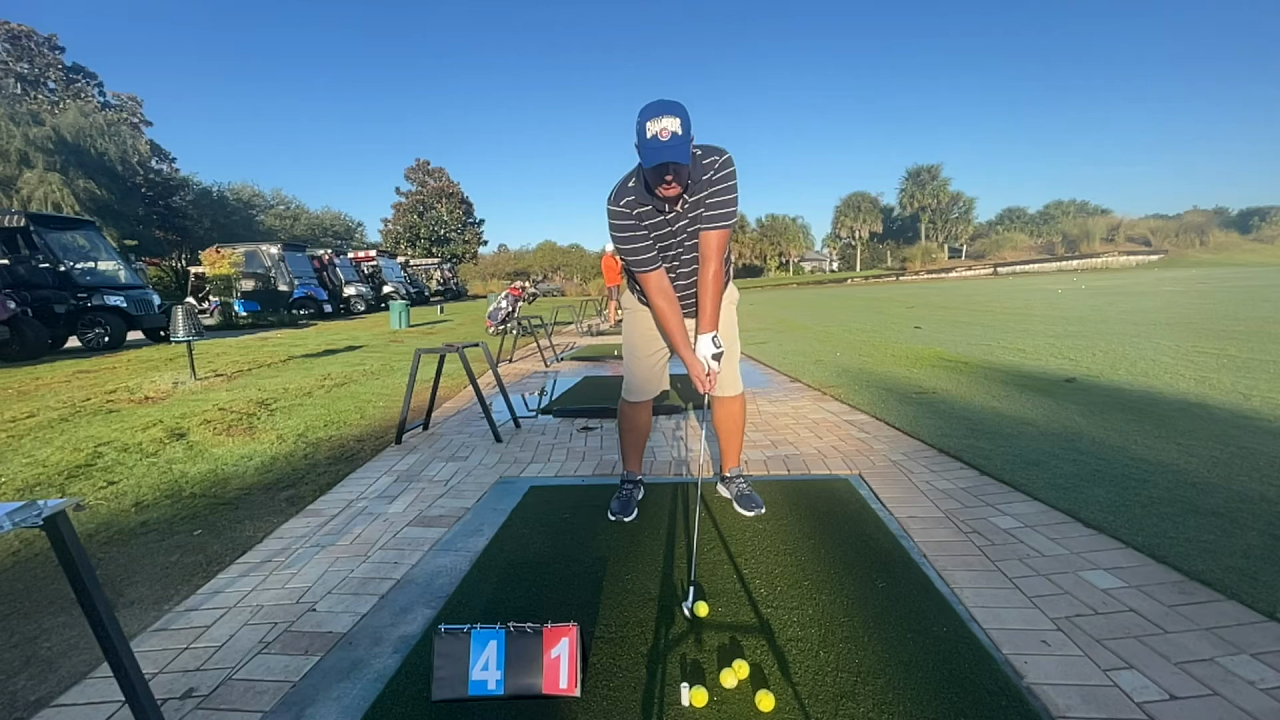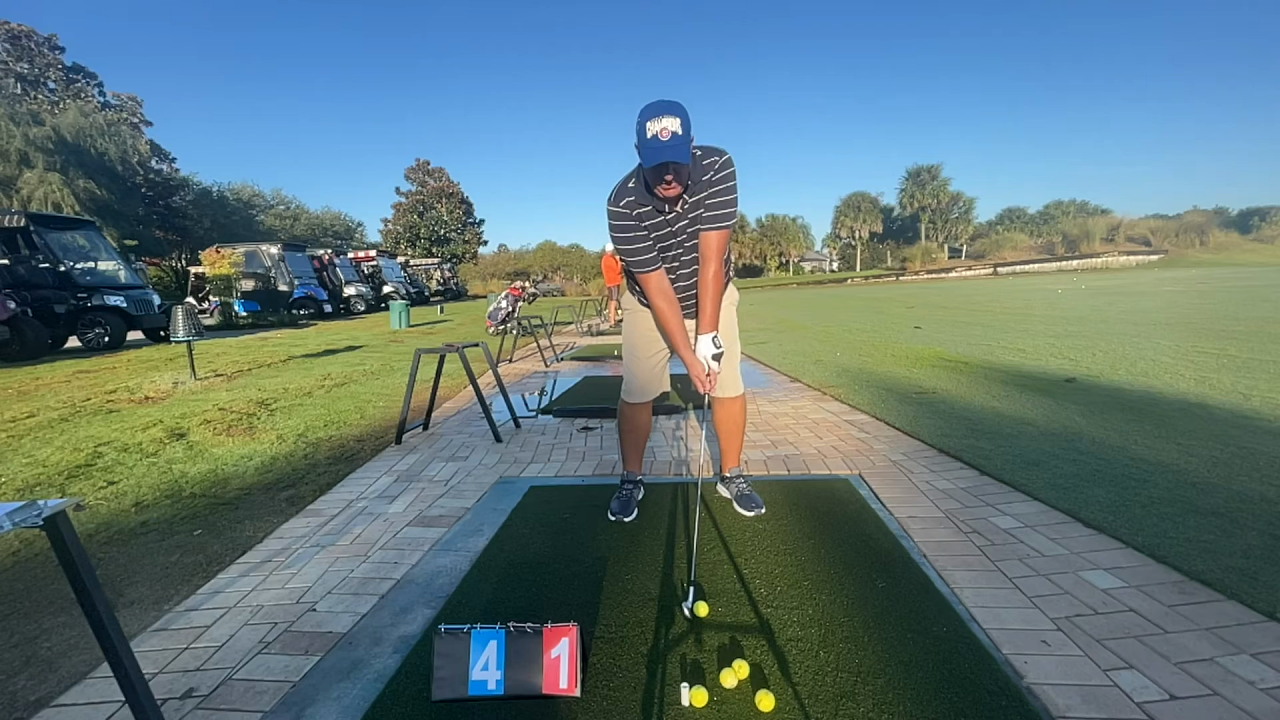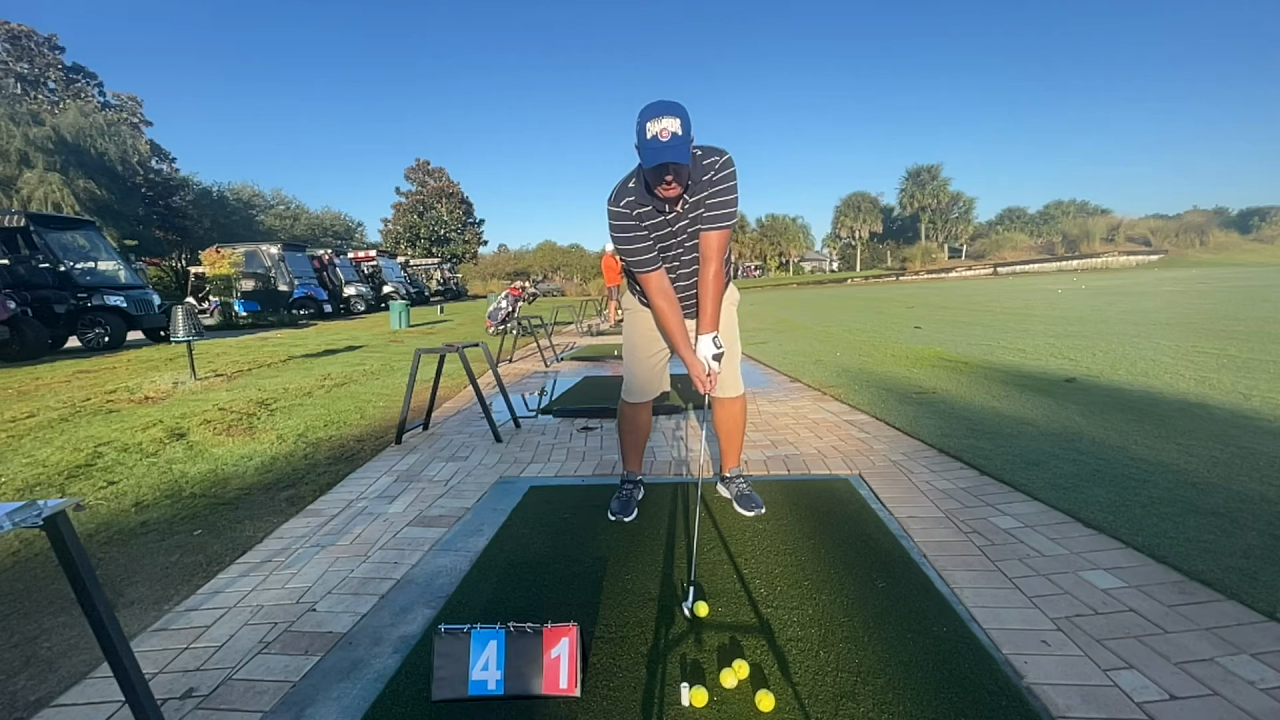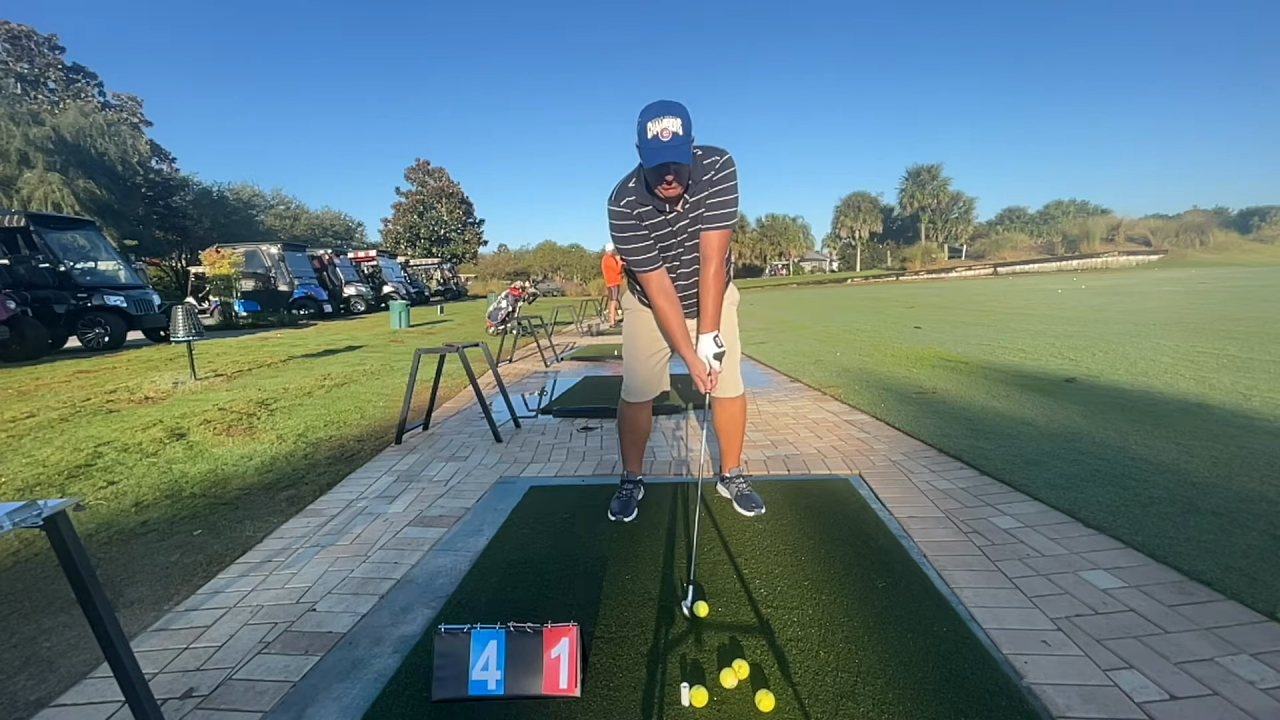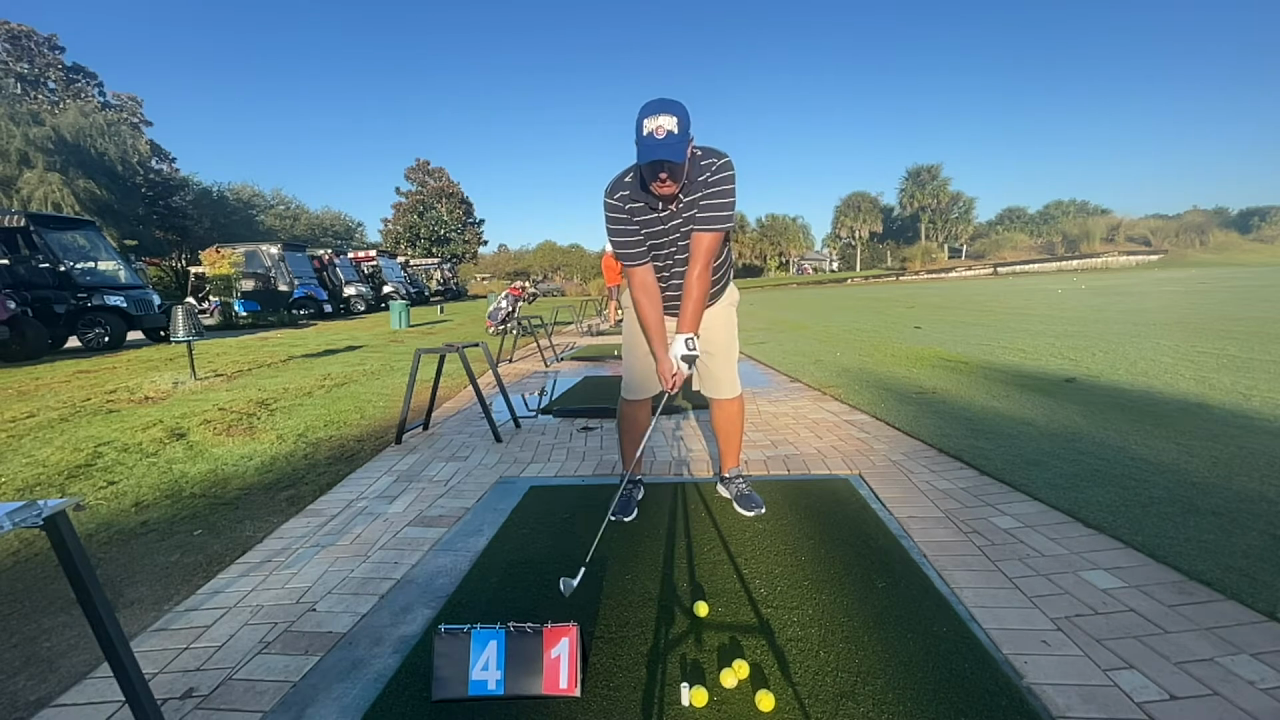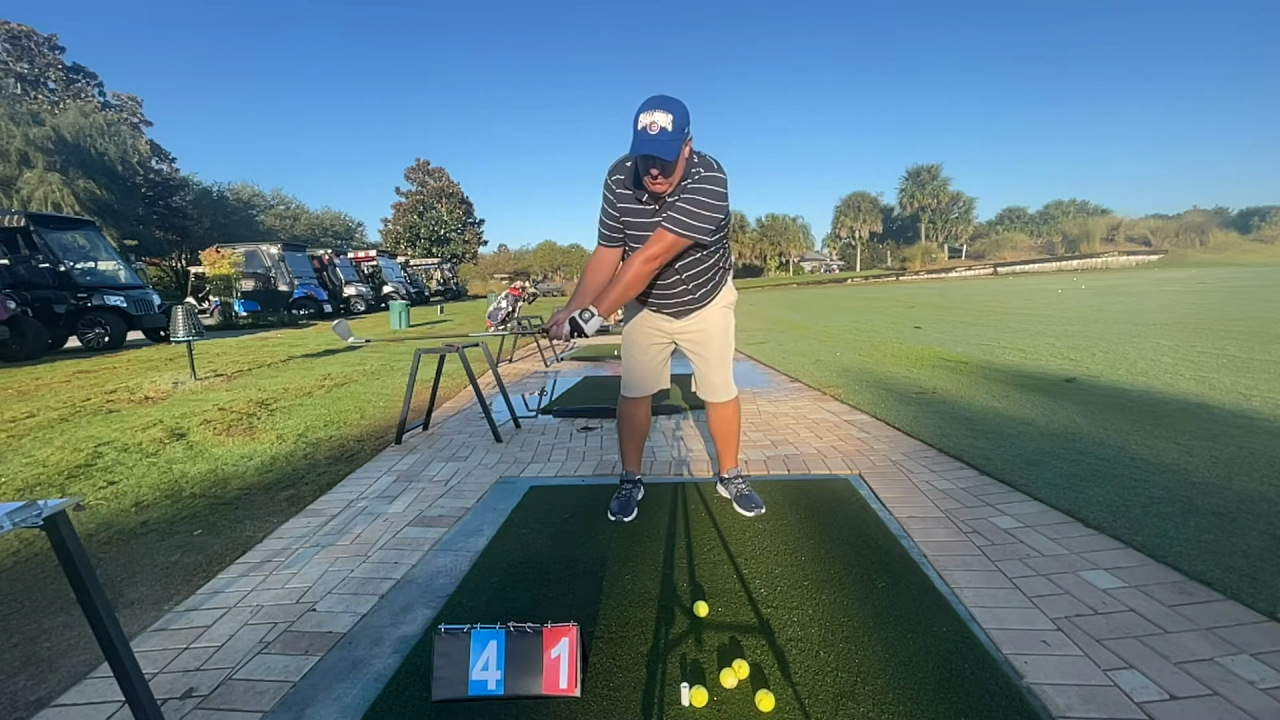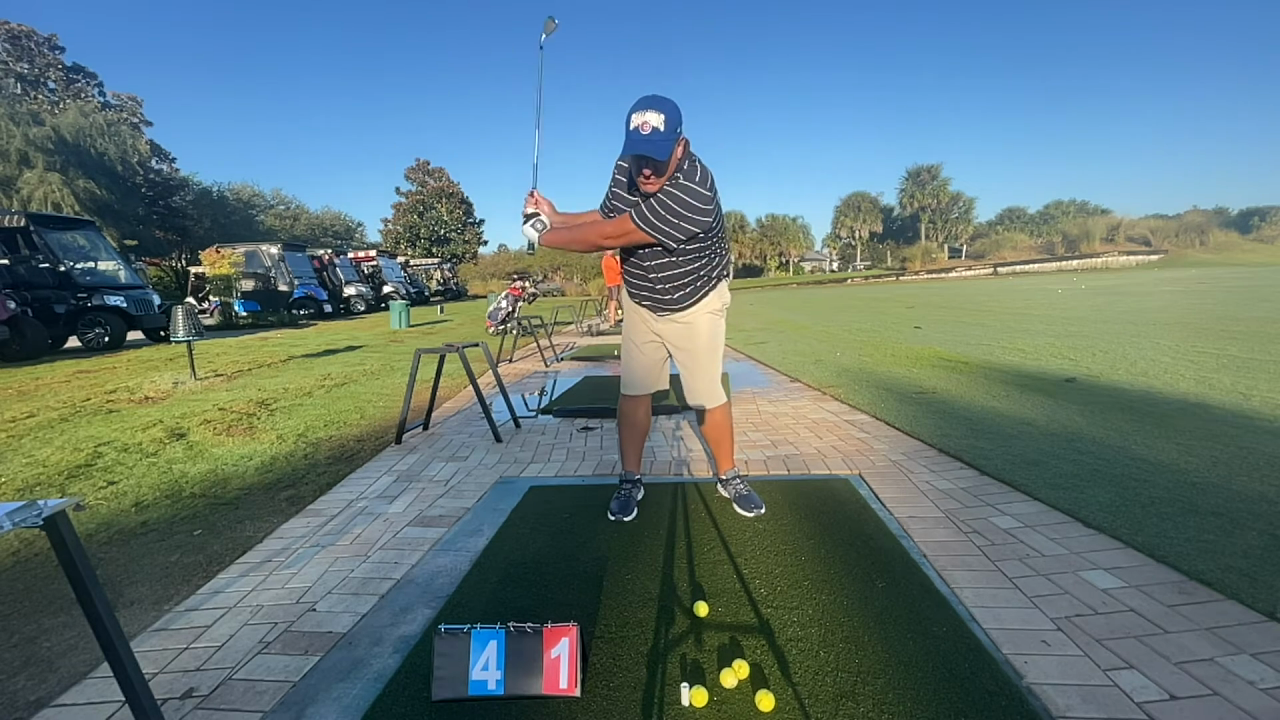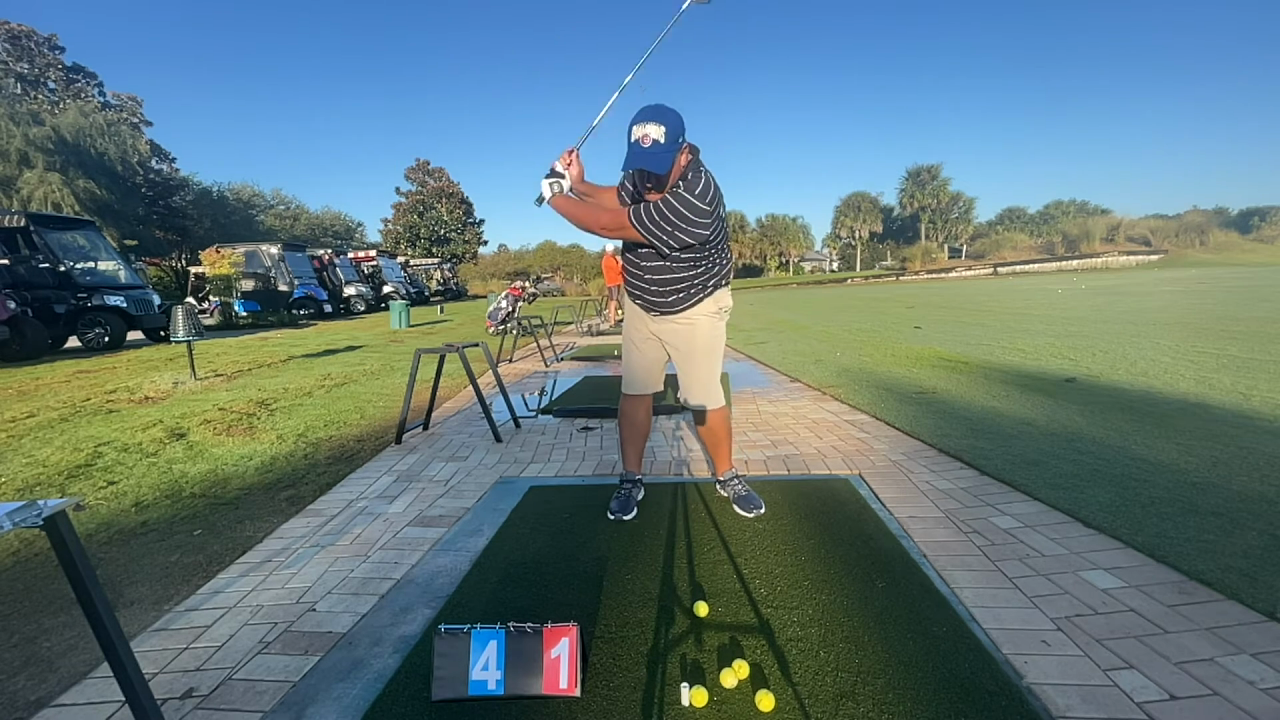
dt=0.5s
person 1, frame 1
left shoulder: (718, 166)
right shoulder: (623, 203)
left elbow: (712, 259)
right elbow: (656, 286)
left wrist: (708, 336)
right wrist: (687, 357)
left hip: (711, 295)
right hip: (650, 303)
left knee: (728, 385)
right knee: (636, 391)
left ankle: (731, 475)
right ankle: (631, 481)
person 1, frame 2
left shoulder: (718, 167)
right shoulder: (623, 204)
left elbow: (712, 260)
right elbow: (656, 286)
left wrist: (708, 336)
right wrist: (688, 357)
left hip: (711, 297)
right hip: (650, 305)
left knee: (729, 386)
right knee: (636, 391)
left ankle: (731, 475)
right ankle: (631, 480)
person 1, frame 3
left shoulder: (718, 167)
right shoulder: (623, 204)
left elbow: (712, 260)
right elbow: (657, 285)
left wrist: (708, 336)
right wrist: (688, 358)
left hip: (712, 297)
right hip: (650, 305)
left knee: (729, 386)
right knee: (636, 391)
left ankle: (731, 475)
right ankle: (631, 480)
person 1, frame 4
left shoulder: (719, 167)
right shoulder: (624, 203)
left elbow: (712, 260)
right elbow: (657, 285)
left wrist: (710, 337)
right wrist: (689, 357)
left hip: (713, 299)
right hip: (649, 305)
left knee: (728, 386)
right knee: (636, 392)
left ankle: (731, 474)
right ankle: (631, 480)
person 1, frame 5
left shoulder: (717, 170)
right shoulder: (619, 197)
left elbow: (700, 263)
right elbow: (642, 279)
left wrist: (686, 339)
right wrist: (660, 354)
left hip: (711, 299)
right hip: (648, 303)
left knee: (726, 388)
right knee: (636, 391)
left ankle: (730, 475)
right ankle: (632, 480)
person 1, frame 6
left shoulder: (709, 182)
right shoulder: (620, 178)
left elbow: (650, 258)
right elbow: (609, 252)
left wrist: (592, 315)
right wrist: (573, 306)
left hip: (706, 302)
right hip: (646, 305)
left knee: (720, 391)
right knee: (634, 392)
left ankle: (730, 476)
right ankle: (631, 480)
person 1, frame 7
left shoulder: (692, 192)
right shoulder: (627, 167)
left elbow: (609, 237)
right elbow: (606, 218)
left wrist: (543, 234)
right wrist: (555, 217)
left hip: (696, 306)
right hip: (641, 302)
left knee: (707, 396)
right knee: (634, 391)
left ankle: (728, 476)
right ankle: (630, 480)
person 1, frame 8
left shoulder: (696, 195)
right shoulder: (639, 168)
left elbow: (614, 225)
right elbow: (618, 204)
left wrist: (556, 195)
right wrist: (578, 185)
left hip: (697, 307)
right hip: (642, 304)
left knee: (705, 399)
right knee: (635, 392)
left ankle: (727, 475)
right ankle: (631, 480)
